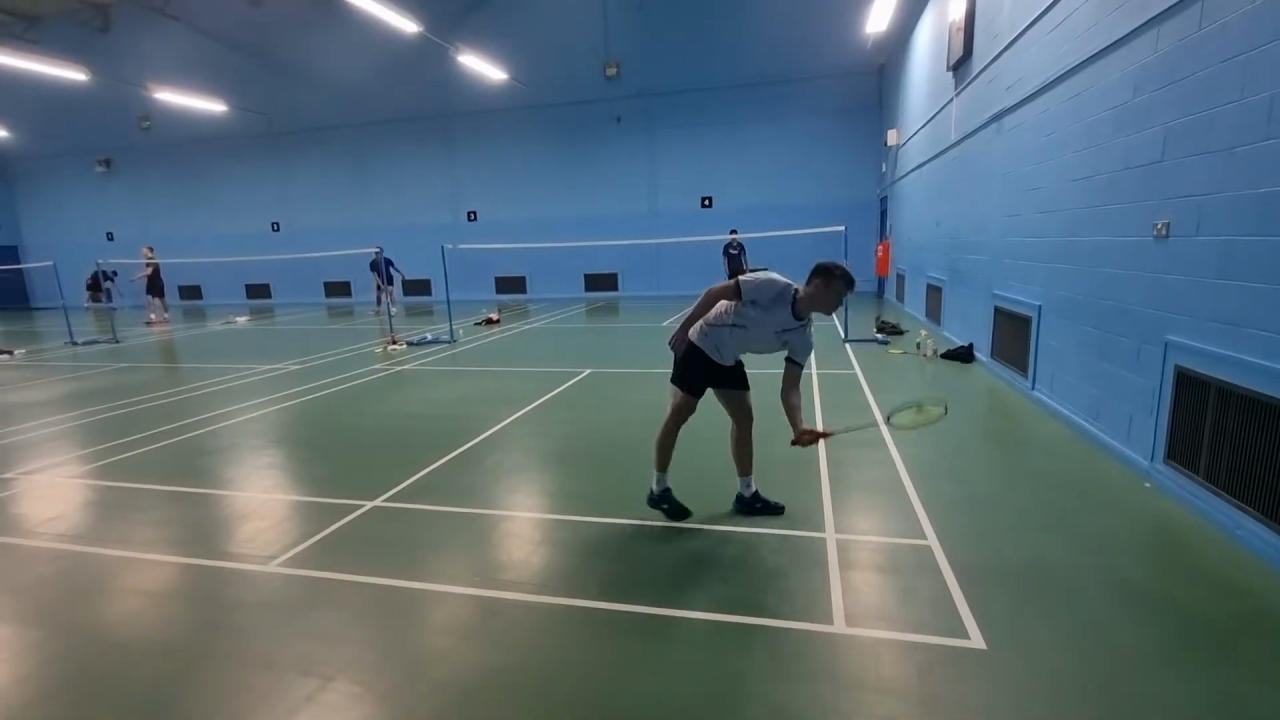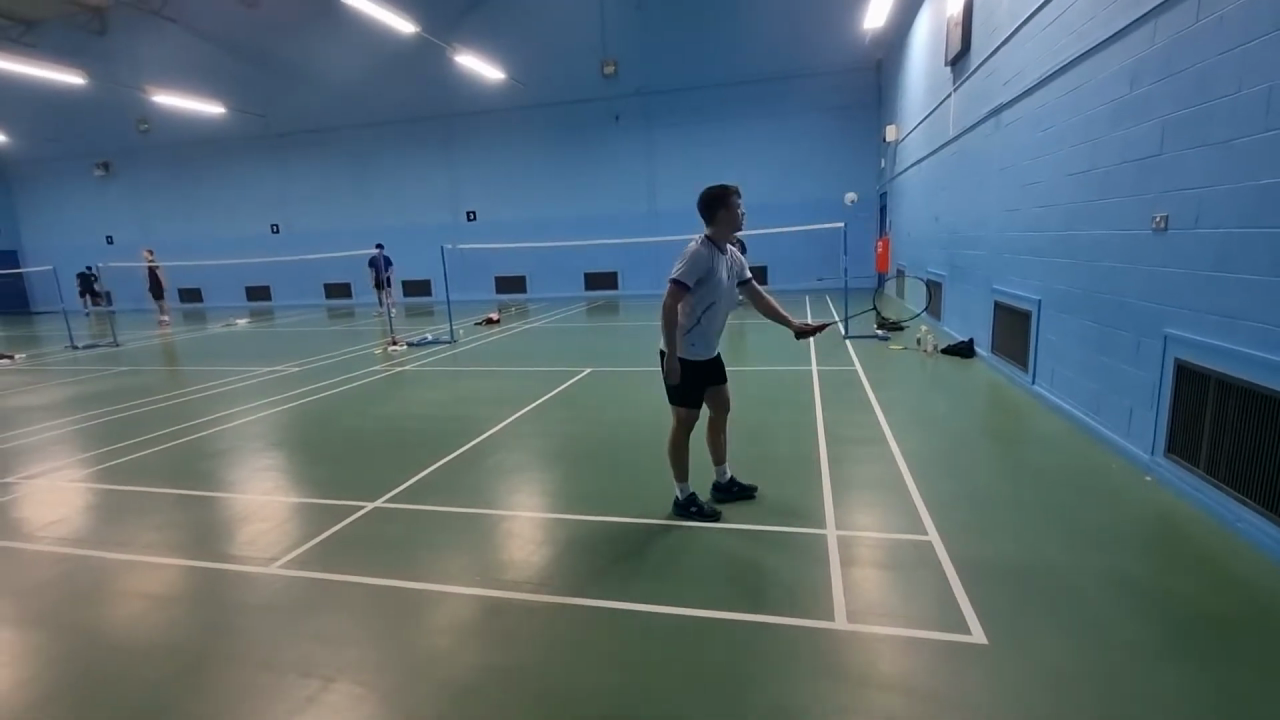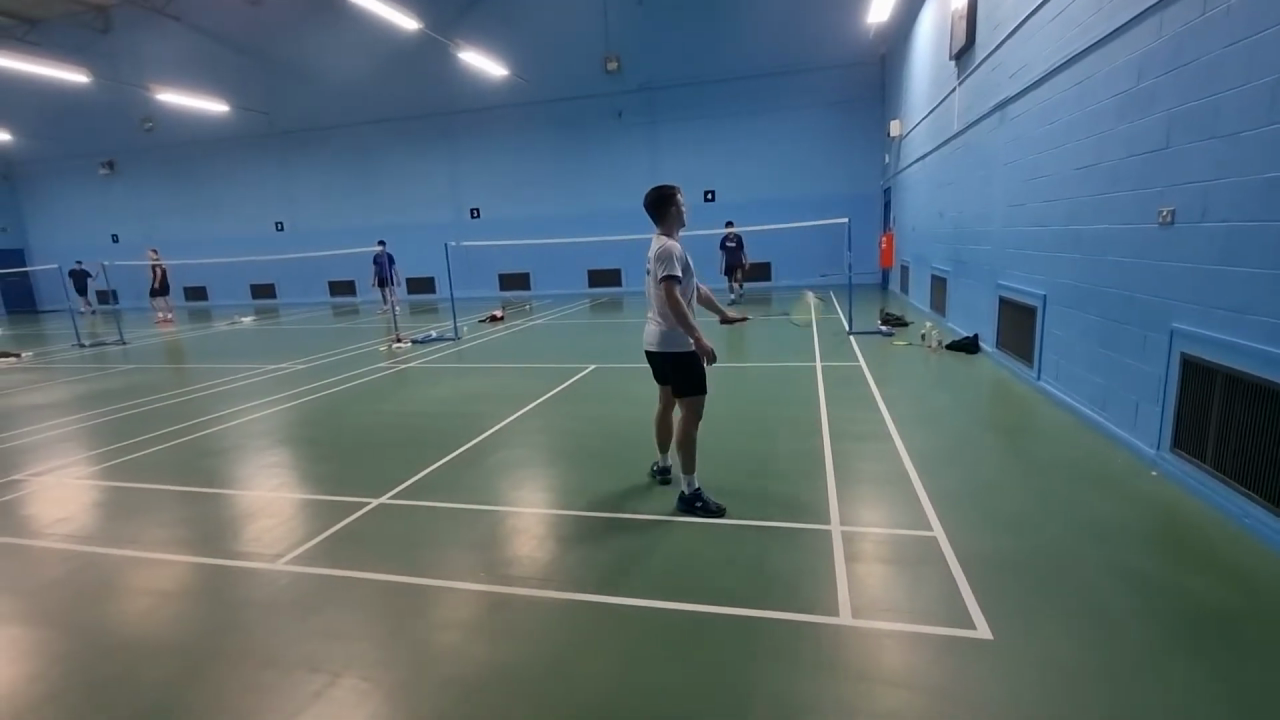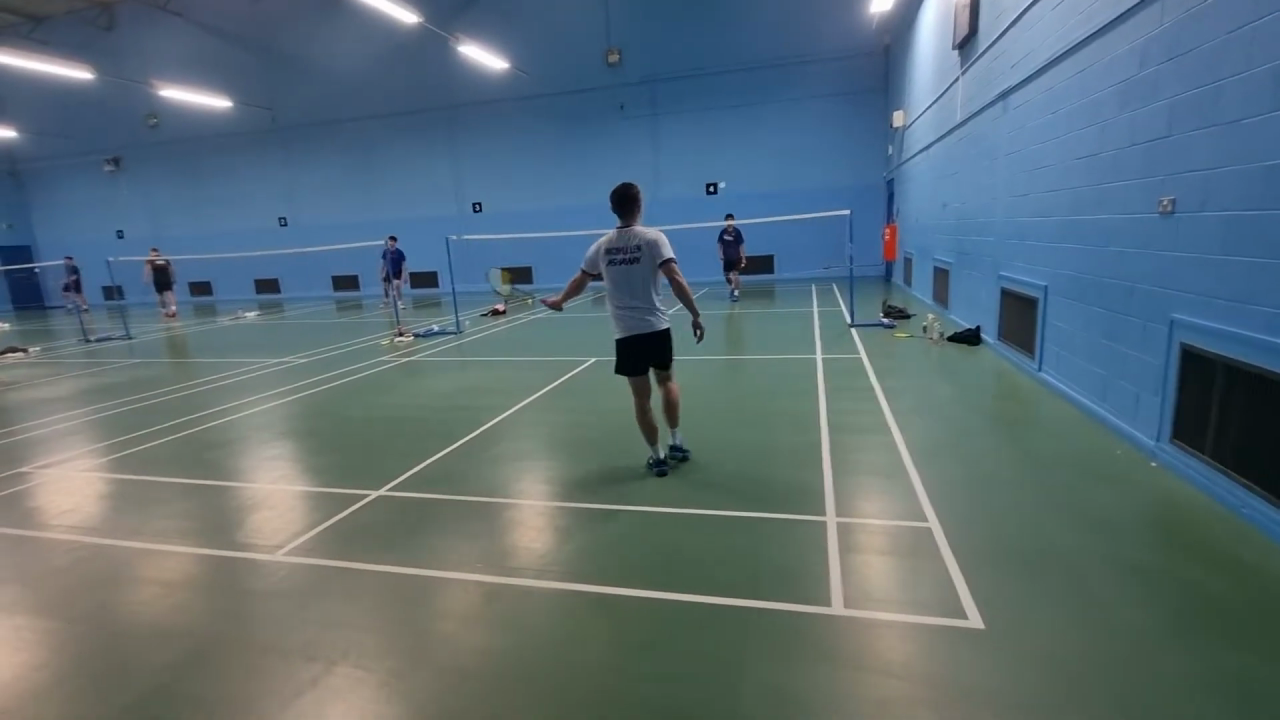
dt=0.4s
person 1, frame 1
left shoulder: (803, 335)
right shoulder: (771, 285)
left elbow: (790, 389)
right elbow: (715, 293)
left wrist: (799, 429)
right wrist: (683, 328)
left hip: (727, 360)
right hip: (699, 347)
left knee: (744, 418)
right knee: (678, 416)
left ankle: (747, 494)
right ankle: (659, 489)
person 1, frame 2
left shoulder: (732, 255)
right shoulder: (697, 254)
left elbow: (757, 296)
right elbow: (670, 304)
left wrist: (793, 325)
right wrist: (673, 355)
left hip: (706, 352)
right hip: (685, 355)
left knee: (721, 408)
right knee: (685, 422)
left ankle: (724, 482)
right ankle: (683, 498)
person 1, frame 3
left shoulder: (662, 246)
right shoulder: (671, 248)
left elbow: (694, 288)
right elbow: (672, 298)
left wrist: (723, 312)
right wrist: (700, 340)
left hip: (655, 343)
right hip: (677, 346)
left knee: (667, 402)
right knee: (693, 413)
left ankle: (663, 464)
right ankle: (691, 492)
person 1, frame 4
left shoulder: (601, 247)
right shoulder: (653, 238)
left elbow: (580, 281)
right elbow: (675, 279)
left wrist: (558, 301)
right wrist: (695, 315)
left hip: (626, 331)
right hip: (657, 327)
left knee: (641, 394)
right knee: (666, 381)
left ankle: (658, 456)
right ankle: (676, 443)
